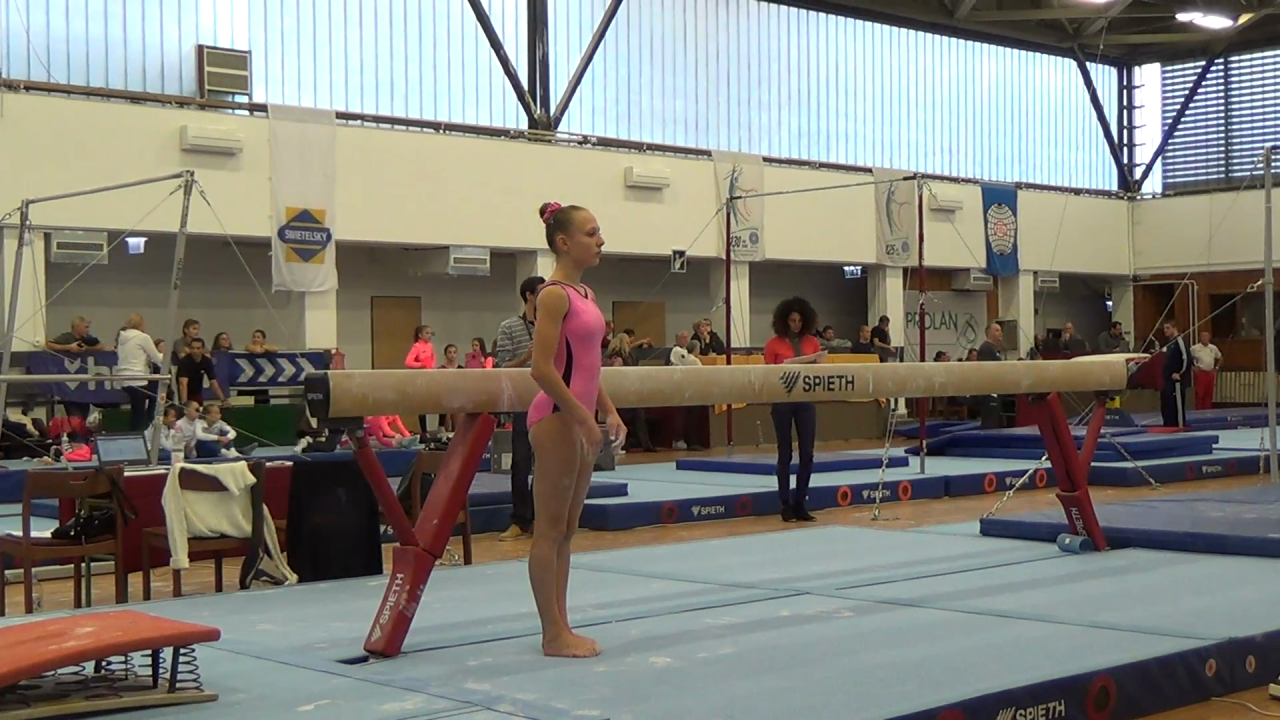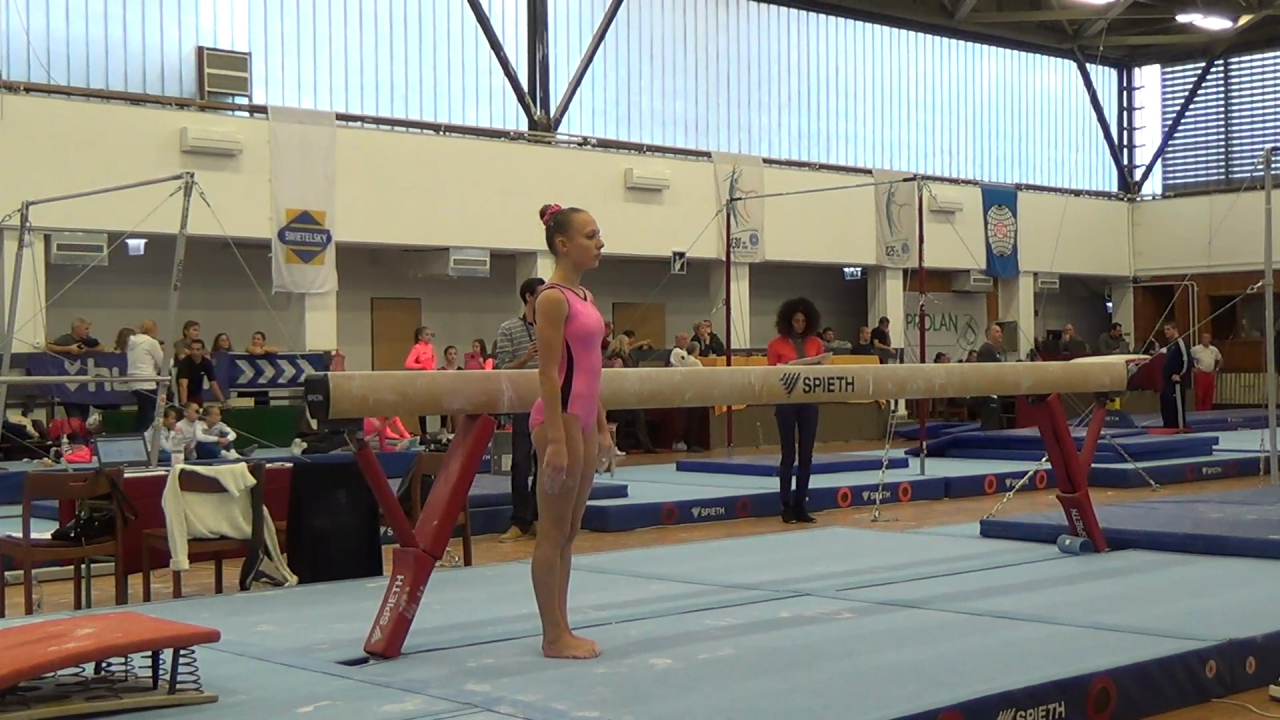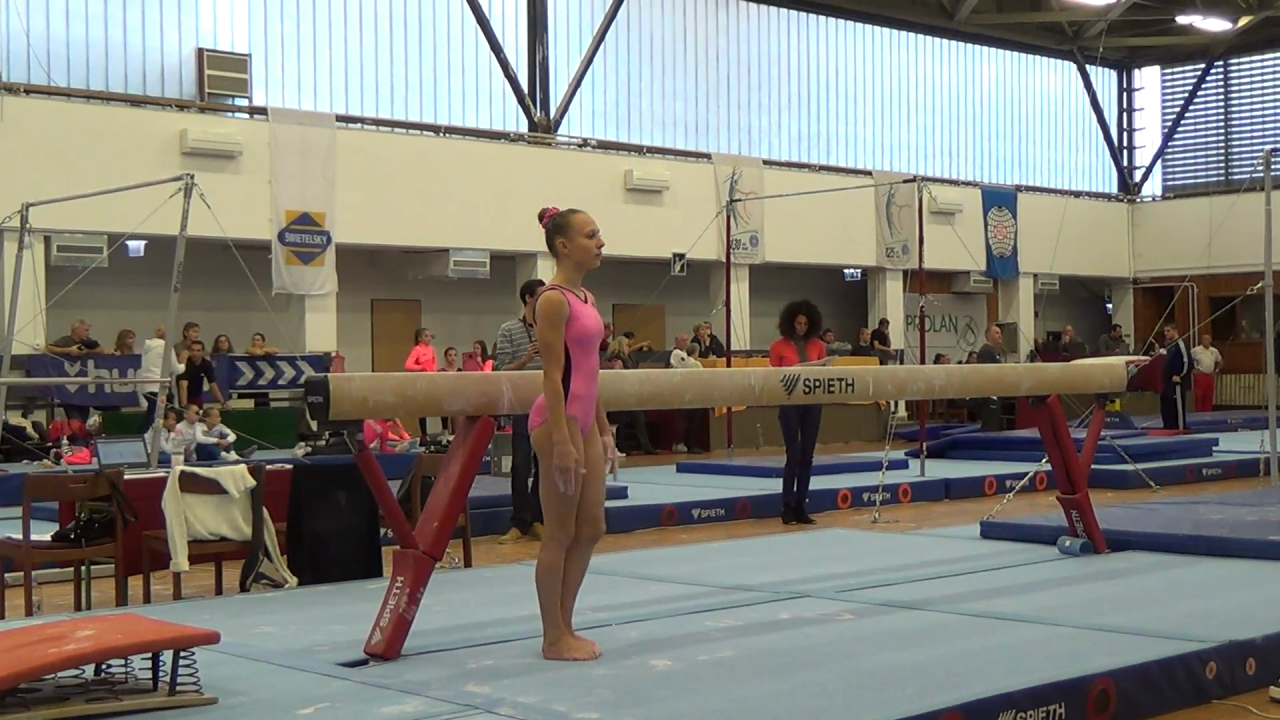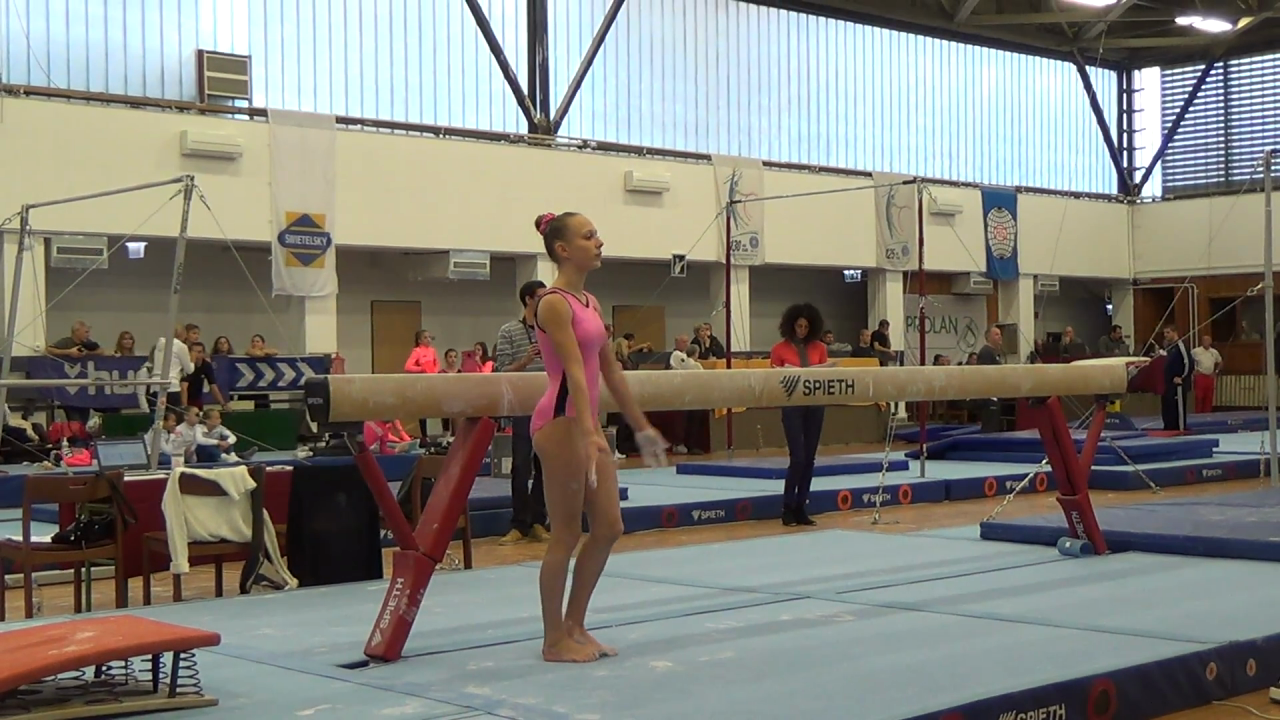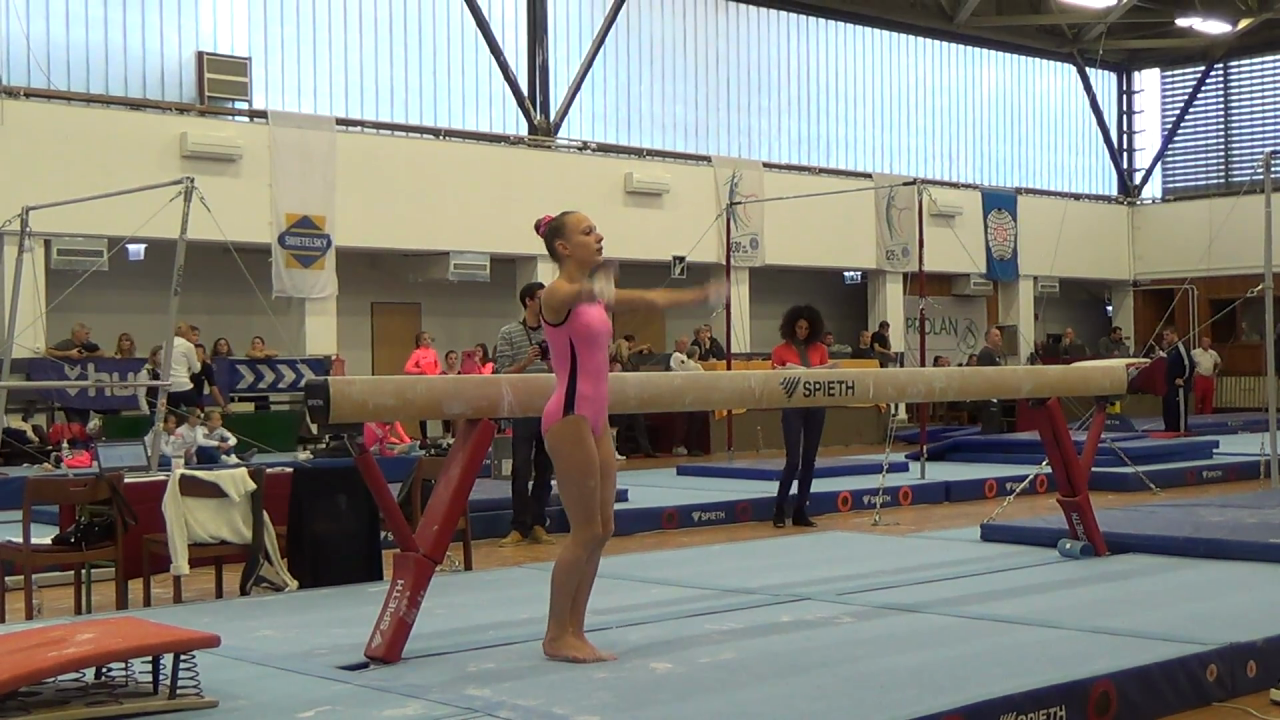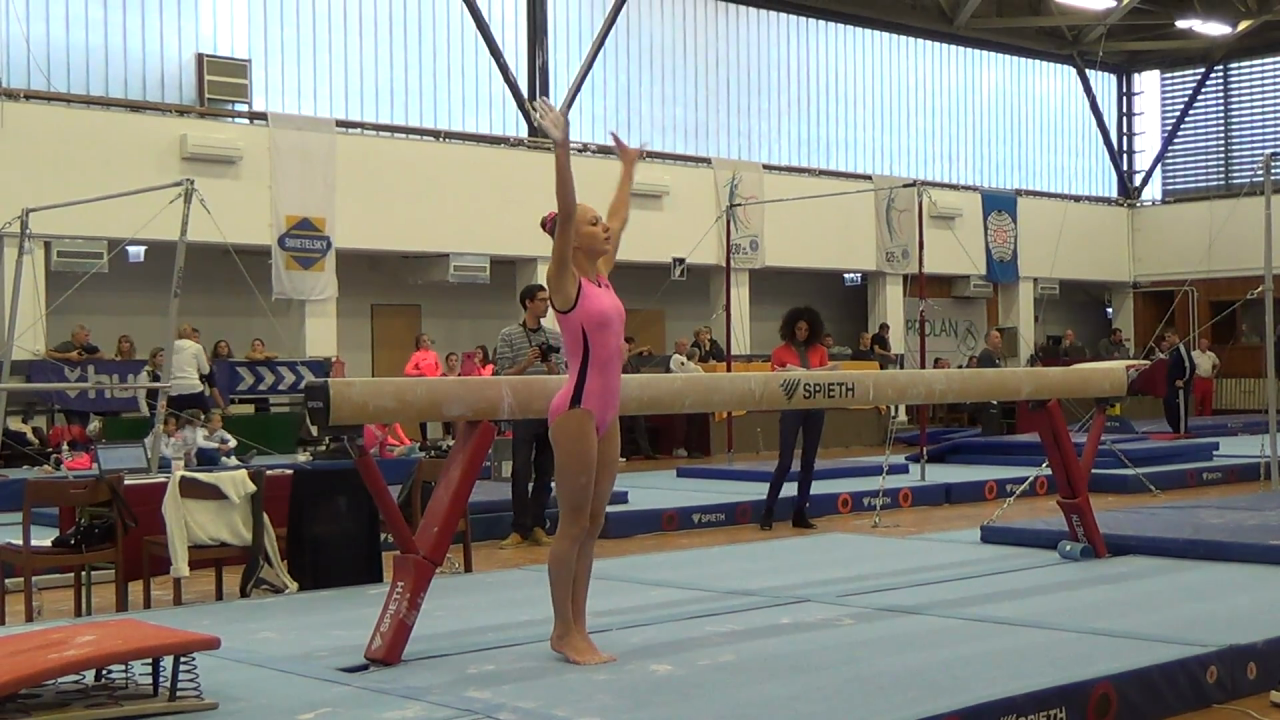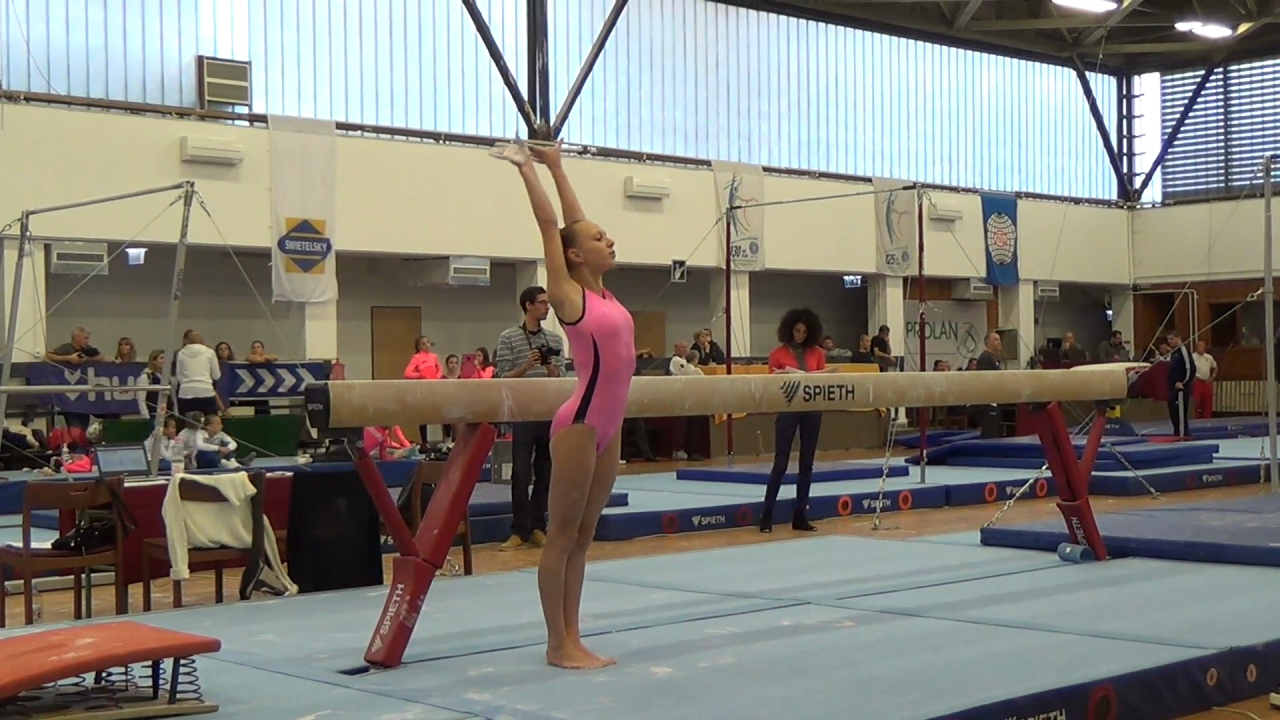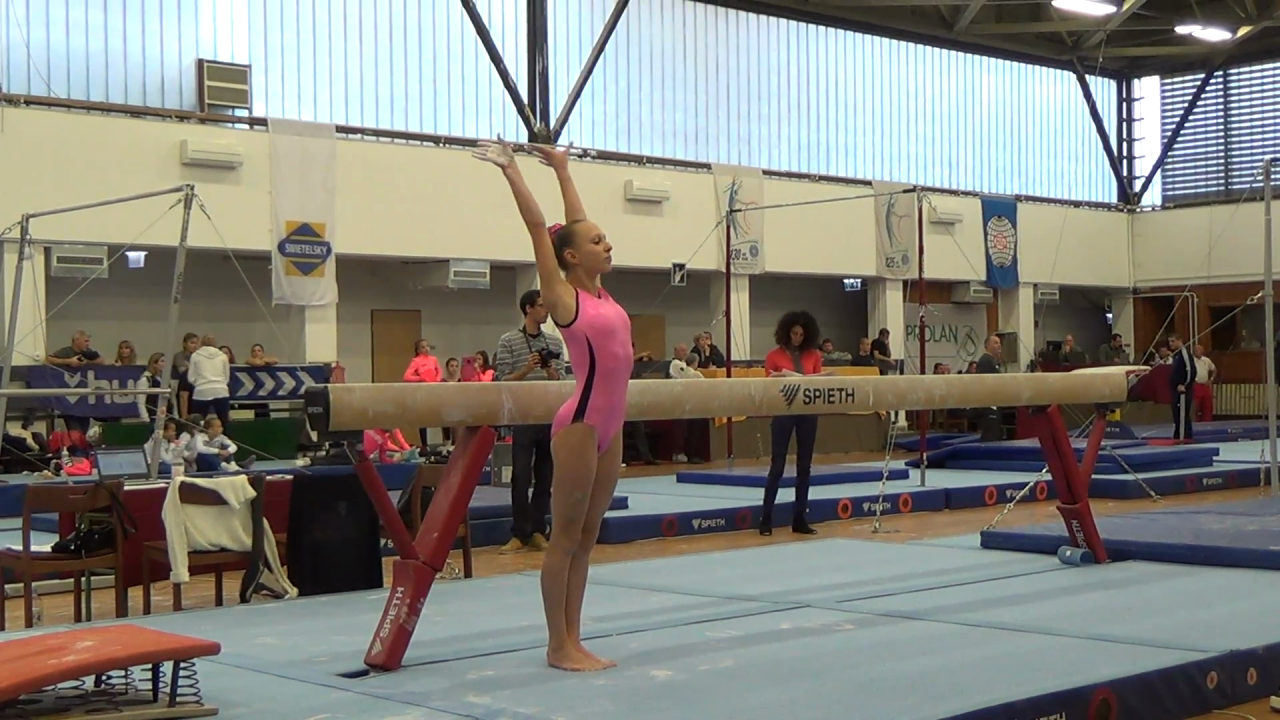
dt=0.2s
person 1, frame 1
left shoulder: (586, 294)
right shoulder: (554, 295)
right elbow: (542, 369)
left wrist: (609, 413)
right wrist: (582, 419)
left hip: (580, 418)
right hip: (559, 417)
left knee: (567, 530)
right knee: (550, 530)
left ankle: (563, 628)
right ankle: (553, 634)
person 1, frame 2
left shoulder: (584, 297)
right shoulder: (553, 298)
right elbow: (549, 374)
left wrist: (602, 428)
right wrist: (555, 440)
left hip: (584, 421)
right hip: (561, 419)
left knee: (569, 531)
right knee: (554, 532)
left ankle: (563, 629)
right ankle: (553, 636)
person 1, frame 3
left shoulder: (587, 299)
right shoulder: (554, 300)
right elbow: (554, 377)
left wrist: (603, 431)
right wrist: (560, 442)
left hip: (583, 422)
right hip: (558, 421)
left knee: (591, 529)
right knee: (562, 532)
left ankle: (564, 625)
right ankle: (554, 636)
person 1, frame 4
left shoulder: (592, 304)
right shoulder: (554, 303)
left elbow: (611, 370)
right elbow: (574, 371)
left wrist: (641, 426)
right wrist: (591, 438)
left hip: (585, 423)
right hip: (559, 422)
left knee: (609, 530)
right knee: (566, 535)
left ankle: (574, 626)
right ankle: (555, 637)
person 1, frame 5
left shoulder: (598, 298)
right shoulder: (558, 294)
left elbow: (649, 299)
right elbow: (577, 287)
left wrist: (697, 293)
right wrist: (592, 287)
left hip: (595, 420)
right hip: (570, 418)
left knee: (601, 532)
right knee: (585, 531)
left ankle: (574, 631)
right ankle: (557, 634)
person 1, frame 6
left shoulder: (601, 277)
right shoulder: (565, 281)
left elbow: (618, 218)
right elbow: (566, 213)
left wrist: (628, 169)
right wrist: (561, 148)
left hip: (606, 414)
right hip: (577, 412)
left knee: (592, 526)
right knee: (573, 524)
left ankle: (576, 630)
right ankle: (566, 632)
person 1, frame 7
left shoulder: (602, 291)
right shoulder: (568, 294)
left elbow: (576, 220)
right elbow: (549, 225)
left wrist: (557, 168)
right wrist: (526, 168)
left hip: (609, 427)
right hip: (580, 424)
left knee: (583, 537)
right knee: (562, 537)
left ankle: (572, 638)
right ankle: (558, 643)
person 1, frame 8
left shoulder: (599, 292)
right shoulder: (564, 297)
left elbow: (579, 223)
right elbow: (538, 228)
left wrist: (562, 170)
right wrist: (510, 168)
left hip: (611, 428)
right hip: (580, 425)
left knee: (587, 539)
right knee: (566, 538)
left ankle: (574, 640)
right ankle: (559, 646)
person 2, frame 1
right shoulder: (508, 328)
right elbow: (502, 369)
right wrist: (525, 358)
right knee: (521, 464)
left ankle: (537, 517)
right ankle: (520, 521)
person 2, frame 2
right shoulder: (508, 329)
right elbow: (502, 370)
right wrist: (525, 359)
right knee: (521, 465)
left ankle: (537, 519)
right ankle: (520, 522)
person 2, frame 3
right shoulder: (508, 331)
right elbow: (501, 371)
right wrist: (525, 360)
right knee: (521, 467)
left ankle: (537, 520)
right ankle: (520, 523)
person 2, frame 4
right shoulder: (508, 332)
right elbow: (501, 372)
right wrist: (525, 361)
left knee: (545, 467)
right knee: (521, 469)
left ankle: (537, 522)
right ankle: (520, 525)
person 2, frame 5
right shoulder: (508, 333)
right elbow: (502, 374)
left wrist: (551, 366)
right wrist: (526, 362)
left knee: (545, 470)
right knee: (521, 470)
left ankle: (537, 524)
right ankle: (520, 526)
person 2, frame 6
left shoulder: (555, 336)
right shoulder: (508, 336)
left elbow: (561, 376)
right elbow: (502, 376)
left wrist: (552, 367)
right wrist: (525, 365)
left knee: (546, 472)
right knee: (521, 472)
left ankle: (538, 526)
right ankle: (520, 528)
person 2, frame 7
left shoulder: (555, 339)
right shoulder: (508, 338)
left elbow: (561, 379)
right elbow: (502, 378)
left wrist: (552, 370)
right wrist: (526, 367)
left knee: (545, 474)
right knee: (521, 475)
left ankle: (537, 528)
right ankle: (520, 530)
person 2, frame 8
left shoulder: (555, 342)
right shoulder: (508, 341)
left elbow: (561, 382)
right elbow: (502, 381)
left wrist: (551, 372)
right wrist: (526, 370)
left knee: (545, 478)
right knee: (521, 478)
left ankle: (538, 531)
right ankle: (520, 533)
person 3, frame 1
left shoulder: (812, 342)
right shoulder: (773, 344)
left hip: (806, 400)
right hip: (782, 400)
left knee: (807, 454)
right knee: (785, 454)
left ankle: (799, 505)
right ankle: (786, 505)
person 3, frame 2
left shoulder: (815, 343)
right shoulder: (776, 344)
left hip: (809, 401)
right hip: (786, 401)
left knee: (806, 455)
right knee: (789, 455)
left ankle: (800, 506)
right ankle: (786, 506)
person 3, frame 3
left shoulder: (818, 345)
right shoulder: (778, 346)
left hip: (812, 403)
right hip: (790, 403)
left knee: (807, 457)
right knee: (794, 456)
left ankle: (800, 507)
right ankle: (787, 508)
person 3, frame 4
left shoulder: (819, 348)
right shoulder: (779, 349)
left hip: (815, 404)
right hip: (792, 405)
left knee: (809, 459)
right knee: (797, 458)
left ankle: (800, 509)
right ankle: (788, 508)
person 3, frame 5
left shoulder: (820, 349)
right shoulder: (780, 350)
left hip: (816, 406)
right hip: (792, 406)
left knee: (809, 460)
right knee: (793, 460)
left ankle: (800, 511)
right ankle: (780, 509)
person 3, frame 6
left shoulder: (820, 351)
right shoulder: (780, 352)
right wrist: (782, 375)
left hip: (815, 407)
right hip: (791, 407)
left knee: (808, 462)
right knee: (785, 461)
left ankle: (800, 513)
right ankle: (768, 511)
person 3, frame 7
left shoulder: (817, 353)
right shoulder: (777, 354)
left hip: (812, 409)
right hip: (788, 410)
left knee: (806, 464)
right knee: (781, 463)
left ankle: (800, 515)
right ankle: (766, 515)
person 3, frame 8
left shoulder: (814, 355)
right shoulder: (774, 356)
right wrist: (777, 379)
left hip: (807, 412)
right hip: (783, 412)
left knee: (804, 467)
right knee: (777, 466)
left ankle: (799, 518)
right ankle: (766, 518)
